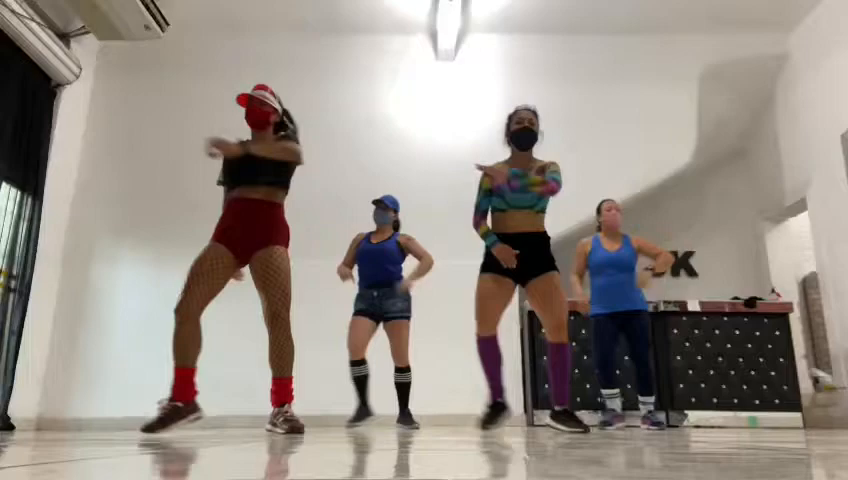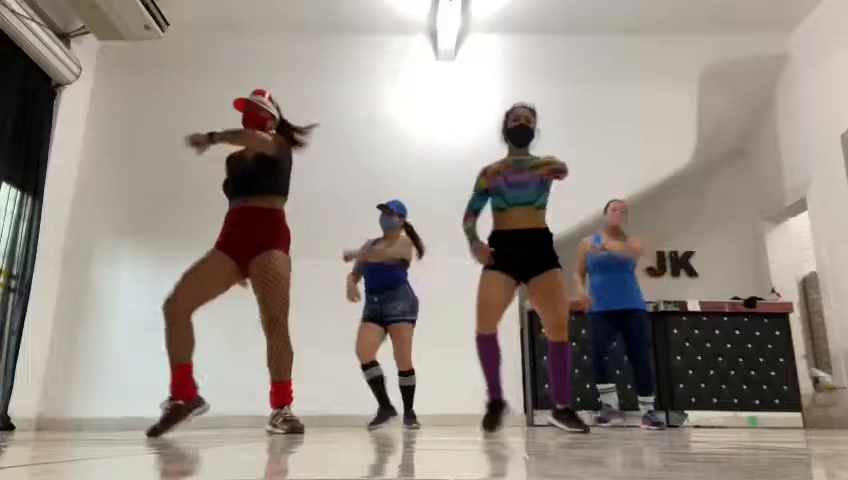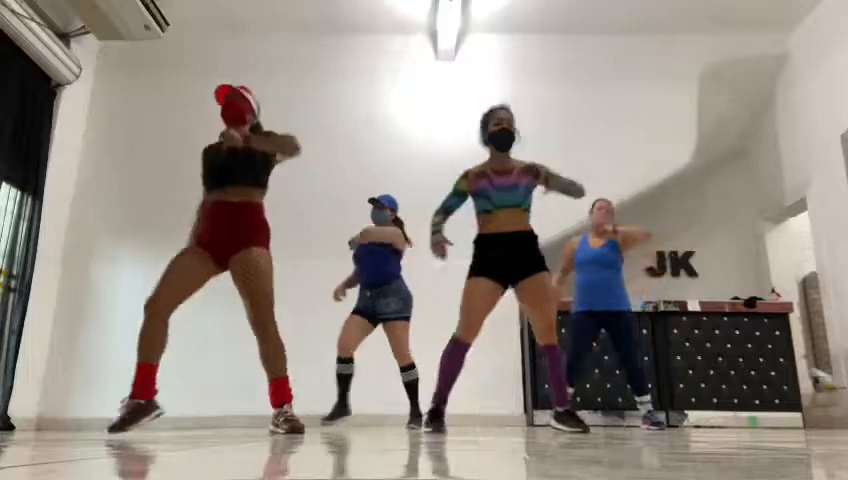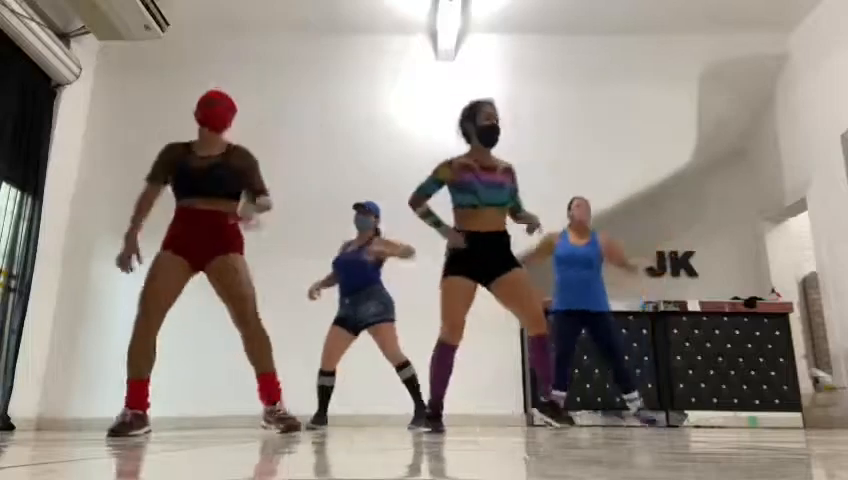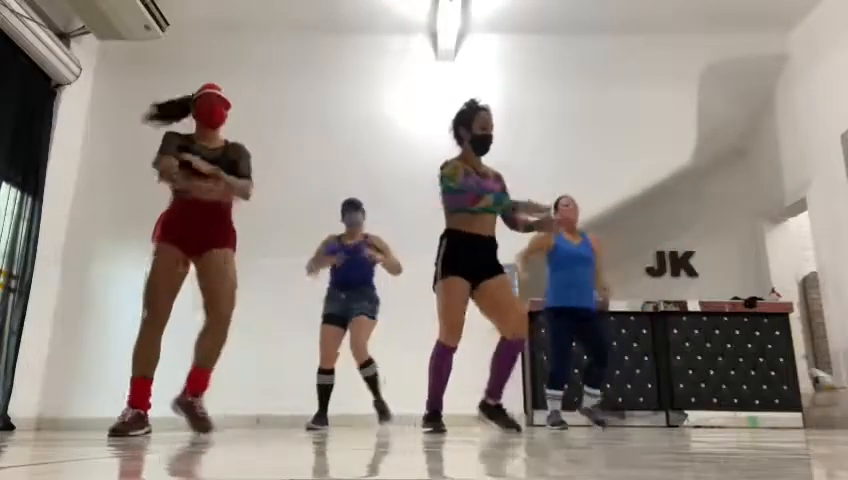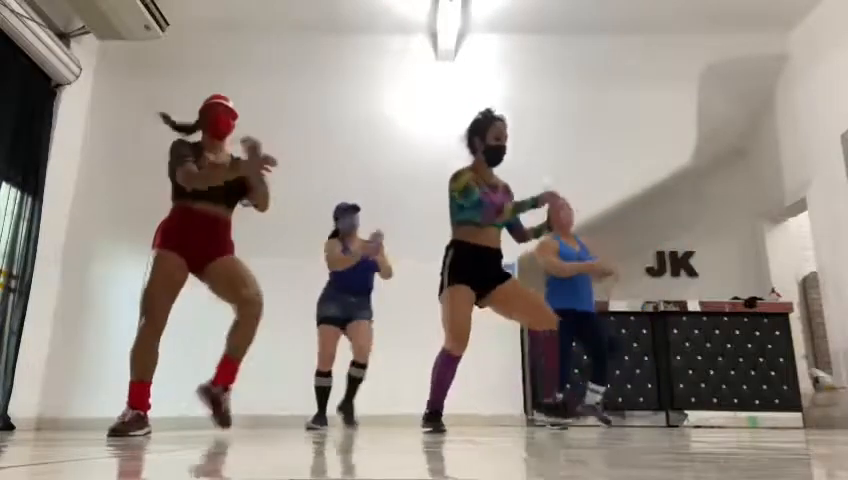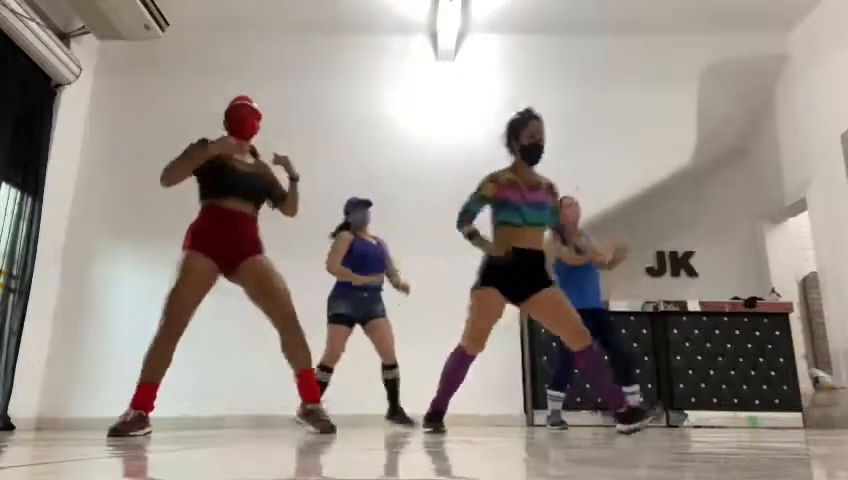
dt=0.2s
person 1, frame 1
left shoulder: (285, 143)
right shoulder: (233, 152)
left elbow: (295, 154)
left wrist: (238, 147)
left hip: (268, 231)
right hip: (228, 231)
left knee: (278, 318)
right knee: (186, 307)
left ankle: (282, 408)
right ankle: (183, 399)
person 1, frame 2
left shoulder: (278, 149)
right shoulder: (234, 161)
left elbow: (256, 137)
left wrist: (210, 138)
left hip: (269, 239)
right hip: (231, 240)
left knee: (275, 322)
right knee: (175, 305)
left ankle: (282, 409)
right ankle: (185, 397)
person 1, frame 3
left shoulder: (259, 143)
right shoulder: (211, 151)
left elbow: (293, 146)
left wrist: (253, 139)
right wrist: (196, 234)
left hip: (247, 234)
right hip: (209, 235)
left knee: (263, 319)
right knee: (156, 305)
left ankle: (283, 408)
right ankle: (141, 399)
person 1, frame 4
left shoulder: (240, 157)
right shoulder: (174, 153)
left elbow: (265, 200)
right elbow: (148, 195)
left wrist: (247, 208)
right wrist: (131, 236)
left hip: (223, 241)
right hip: (180, 241)
left knee: (249, 319)
right knee: (146, 318)
left ankle: (273, 404)
right ankle: (135, 410)
person 1, frame 5
left shoulder: (236, 152)
right shoulder: (175, 141)
left elbow: (246, 190)
right elbow: (165, 171)
left wrist: (210, 171)
right wrist: (193, 184)
left hip: (216, 235)
right hip: (177, 228)
left knee: (221, 313)
right knee: (154, 315)
left ankle: (192, 396)
right ankle: (137, 410)
person 1, frame 6
left shoulder: (241, 165)
right shoulder: (184, 150)
left elbow: (263, 204)
right elbow: (191, 182)
left wrist: (253, 168)
right wrist: (243, 168)
left hip: (218, 246)
right hip: (177, 237)
left knee: (252, 302)
right knee: (152, 319)
left ankle: (219, 387)
right ankle: (136, 411)
person 1, frame 7
left shoulder: (263, 167)
right shoulder: (210, 150)
left elbow: (291, 209)
right elbow: (168, 178)
left wrist: (294, 178)
right wrist: (205, 151)
left hip: (247, 245)
right hip: (208, 238)
left knee: (286, 315)
right knee: (173, 321)
left ankle: (311, 404)
right ankle: (139, 410)
person 2, frame 1
left shoulder: (548, 168)
right shoulder: (492, 173)
left elbow: (551, 188)
right elbow: (478, 217)
left wrist: (512, 172)
right wrist: (493, 244)
left hip: (537, 250)
right hip: (501, 252)
left knee: (558, 326)
right knee: (485, 328)
left ankle: (560, 409)
right ankle: (497, 401)
person 2, frame 2
left shoulder: (543, 164)
right shoulder: (489, 173)
left elbow: (560, 170)
right elbow: (471, 213)
left wrist: (518, 161)
right wrist: (473, 240)
left hip: (539, 247)
right hip: (502, 248)
left knee: (559, 325)
right knee: (485, 323)
left ankle: (562, 408)
right ankle: (495, 400)
person 2, frame 3
left shoulder: (530, 170)
right shoulder: (473, 177)
left elbow: (577, 191)
right elbow: (442, 213)
left wrist: (558, 183)
right wrist: (437, 234)
left hip: (526, 251)
right hip: (488, 253)
left knee: (548, 328)
right knee: (466, 331)
left ankle: (562, 409)
right ankle: (436, 409)
person 2, frame 4
left shoulder: (506, 171)
right shoulder: (453, 167)
left elbow: (516, 211)
right elbow: (416, 200)
left wrist: (528, 219)
right wrist: (443, 228)
left hip: (500, 251)
right hip: (466, 252)
left knee: (537, 319)
right knee: (452, 331)
left ankle: (546, 400)
right ankle: (434, 410)
person 2, frame 5
left shoulder: (495, 177)
right shoulder: (452, 168)
left elbow: (512, 221)
right elbow: (468, 198)
left wrist: (541, 222)
right wrist: (524, 204)
left hip: (487, 258)
right hip: (456, 253)
left knee: (518, 325)
right knee: (451, 333)
left ankle: (492, 402)
right ankle: (433, 411)
person 2, frame 6
left shoulder: (503, 187)
right shoulder: (462, 178)
left elbow: (519, 234)
right elbow: (495, 214)
left wrist: (549, 226)
right wrist: (539, 199)
left hip: (491, 268)
right hip: (462, 263)
left knee: (547, 320)
right knee: (457, 343)
right ankle: (433, 412)
person 2, frame 7
left shoulder: (548, 188)
right shoulder: (497, 182)
left elbow: (562, 231)
right elbow: (464, 220)
right wrist: (486, 244)
left hip: (535, 271)
right hip: (498, 270)
left knee: (578, 335)
right knee: (473, 341)
left ankle: (621, 410)
right ankle: (437, 410)
person 3, frame 1
left shoulder: (634, 242)
right shoulder: (587, 245)
left elbow: (667, 258)
right elbow: (576, 275)
left wrist: (651, 271)
right wrist: (579, 293)
left hip: (634, 310)
right hip: (603, 313)
left knee: (642, 359)
right knee: (603, 359)
left ankle: (648, 411)
right ankle: (614, 410)
person 3, frame 2
left shoulder: (630, 239)
right shoulder: (587, 244)
left elbow: (635, 252)
right elbow: (579, 274)
left wrist: (605, 248)
right wrist: (582, 290)
left hip: (632, 309)
right hip: (600, 311)
left knee: (640, 359)
right knee: (597, 354)
left ankle: (648, 412)
right ankle: (611, 407)
person 3, frame 3
left shoulder: (619, 239)
right shoulder: (576, 244)
left elbow: (645, 235)
right elbow: (563, 271)
left wrist: (616, 230)
right wrist: (556, 285)
left hip: (617, 310)
right hip: (584, 311)
left knee: (630, 360)
right knee: (574, 356)
left ankle: (647, 412)
person 3, frame 4
left shoulder: (601, 241)
right shoulder: (555, 239)
left elbow: (622, 263)
right elbow: (532, 256)
left wrist: (631, 267)
left hip: (597, 309)
right hip: (564, 310)
left knee: (616, 357)
right knee: (562, 359)
left ankle: (637, 407)
person 3, frame 5
left shoulder: (591, 240)
right shoulder: (549, 237)
right elbow: (524, 254)
left wrist: (603, 290)
right wrist: (521, 269)
left hip: (587, 308)
right hip: (559, 308)
left knee: (601, 354)
right knee: (561, 358)
left ankle: (590, 404)
right ankle: (554, 410)
person 3, frame 6
left shoulder: (582, 243)
right shoulder: (548, 243)
left elbow: (593, 272)
right elbow: (553, 268)
left wrist: (603, 271)
right wrist: (587, 267)
left hip: (586, 311)
right hip: (559, 311)
left knee: (604, 351)
right knee: (562, 361)
left ankle: (592, 403)
right ankle: (552, 410)
person 3, frame 7
left shoulder: (586, 237)
right shoulder: (556, 240)
left elbow: (606, 265)
right elbow: (571, 258)
left wrist: (617, 257)
right wrist: (596, 254)
left hip: (595, 308)
left knee: (620, 353)
right knee: (568, 360)
left ankle: (634, 403)
right ankle: (554, 410)
person 4, frame 1
left shoulder: (402, 239)
right shoulder: (361, 239)
left elbow: (428, 260)
right elbow: (344, 264)
left wrist: (410, 279)
right wrist: (344, 271)
left hip: (395, 298)
right hip: (366, 299)
left knee: (400, 356)
right knee: (355, 348)
left ankle: (404, 412)
right ankle: (363, 405)
person 4, frame 2
left shoulder: (403, 242)
right shoulder: (369, 245)
left elbow: (386, 255)
right elbow: (355, 273)
left wrist: (356, 255)
right wrist: (351, 285)
left hip: (399, 301)
right hip: (373, 305)
left knee: (403, 359)
right knee: (363, 354)
left ankle: (409, 412)
right ankle: (385, 407)
person 4, frame 3
left shoulder: (394, 235)
right shoulder: (366, 243)
left elbow: (373, 232)
left wrist: (357, 240)
right wrist: (342, 286)
left hip: (392, 297)
right hip: (366, 300)
left knee: (402, 355)
right knee: (344, 346)
left ankle: (416, 410)
right ankle: (342, 403)
person 4, frame 4
left shoulder: (378, 243)
right shoulder: (345, 248)
left elbow: (408, 250)
right elbow: (335, 276)
left wrist: (378, 254)
right wrist: (318, 285)
left hip: (373, 303)
right hip: (347, 308)
left knee: (393, 354)
right knee: (327, 359)
left ankle: (419, 406)
right ankle: (321, 413)
person 4, frame 5
left shoulder: (374, 241)
right shoulder: (331, 241)
left elbow: (396, 269)
right elbow: (311, 266)
left wrist: (378, 258)
right wrist: (319, 265)
left hip: (364, 300)
right hip: (336, 301)
left knee: (359, 348)
right knee: (326, 357)
left ankle: (379, 400)
right ankle: (322, 413)
person 4, frame 6
left shoulder: (372, 244)
right shoulder: (334, 244)
left elbow: (386, 273)
right elbow: (337, 264)
left wrist: (378, 253)
right wrist: (365, 251)
left hip: (361, 306)
right hip: (333, 303)
left knee: (363, 350)
right knee: (326, 357)
left ankle: (347, 403)
right ankle: (320, 414)
person 4, frame 7
left shoulder: (381, 244)
right shoulder: (345, 237)
left elbow: (391, 273)
right elbow: (332, 266)
left wrist: (400, 284)
right wrist: (361, 279)
left hip: (373, 301)
right hip: (346, 300)
left knee: (389, 352)
right knee: (332, 354)
left ankle: (395, 409)
